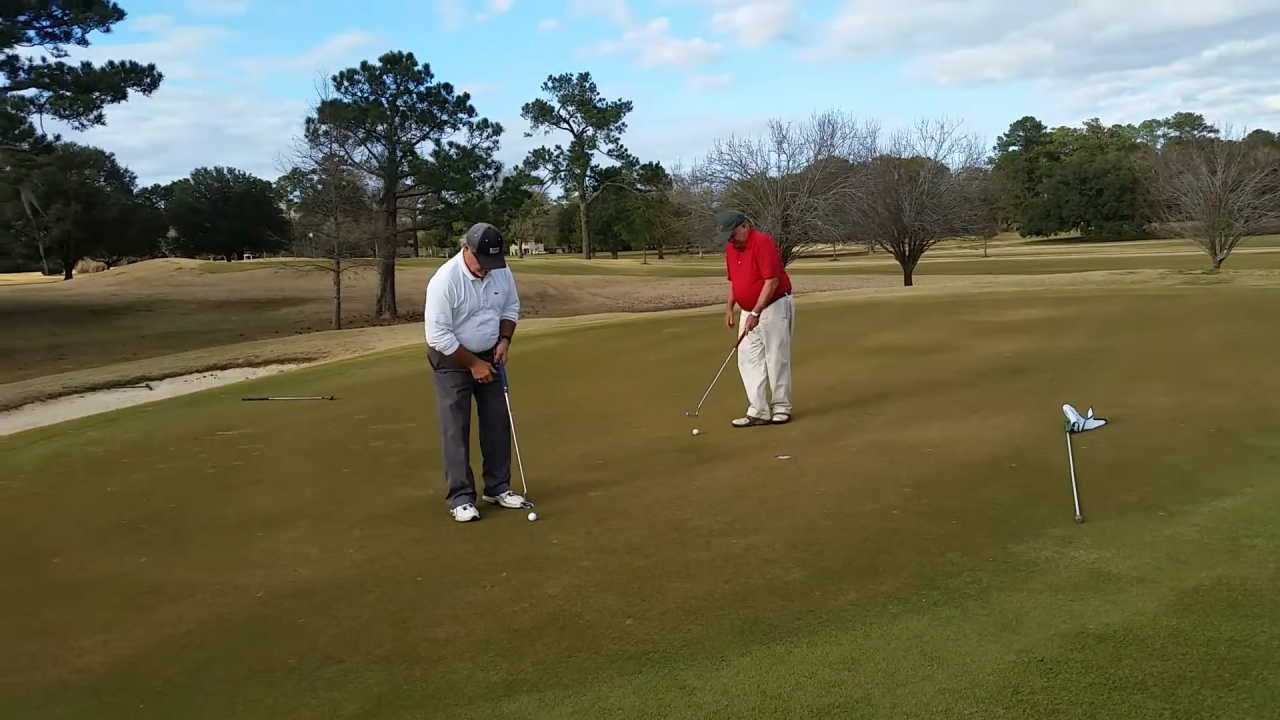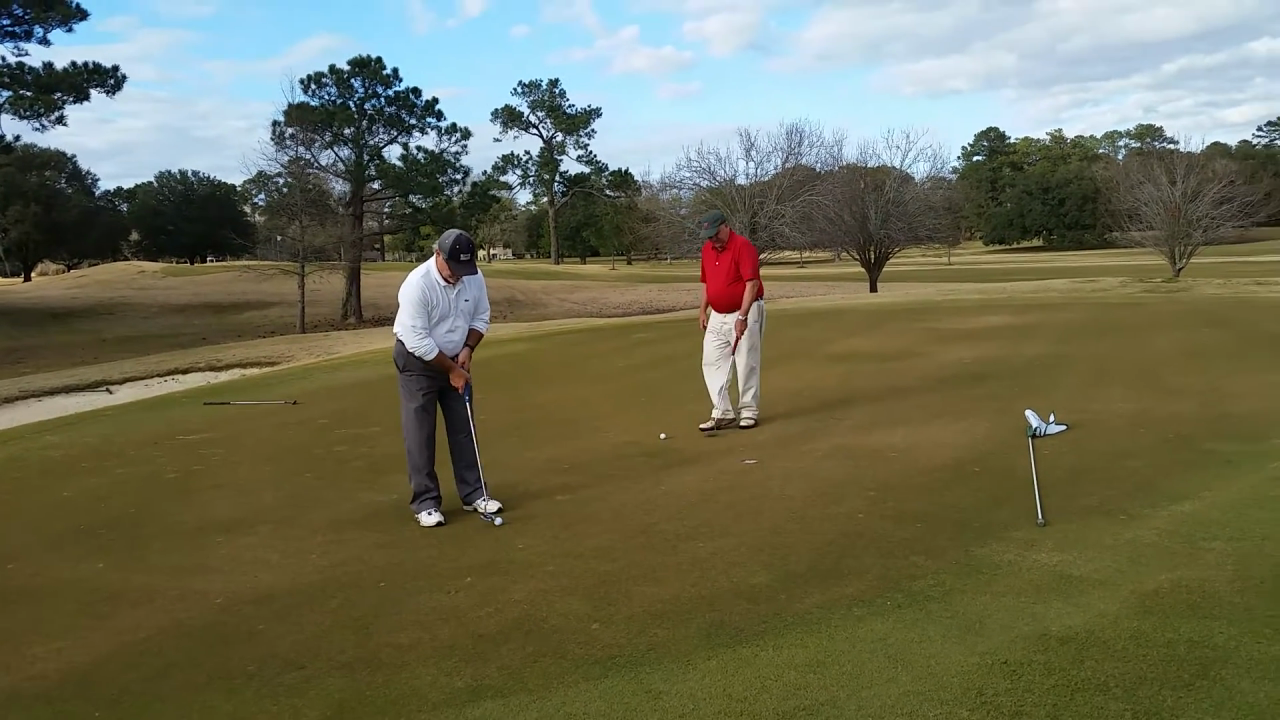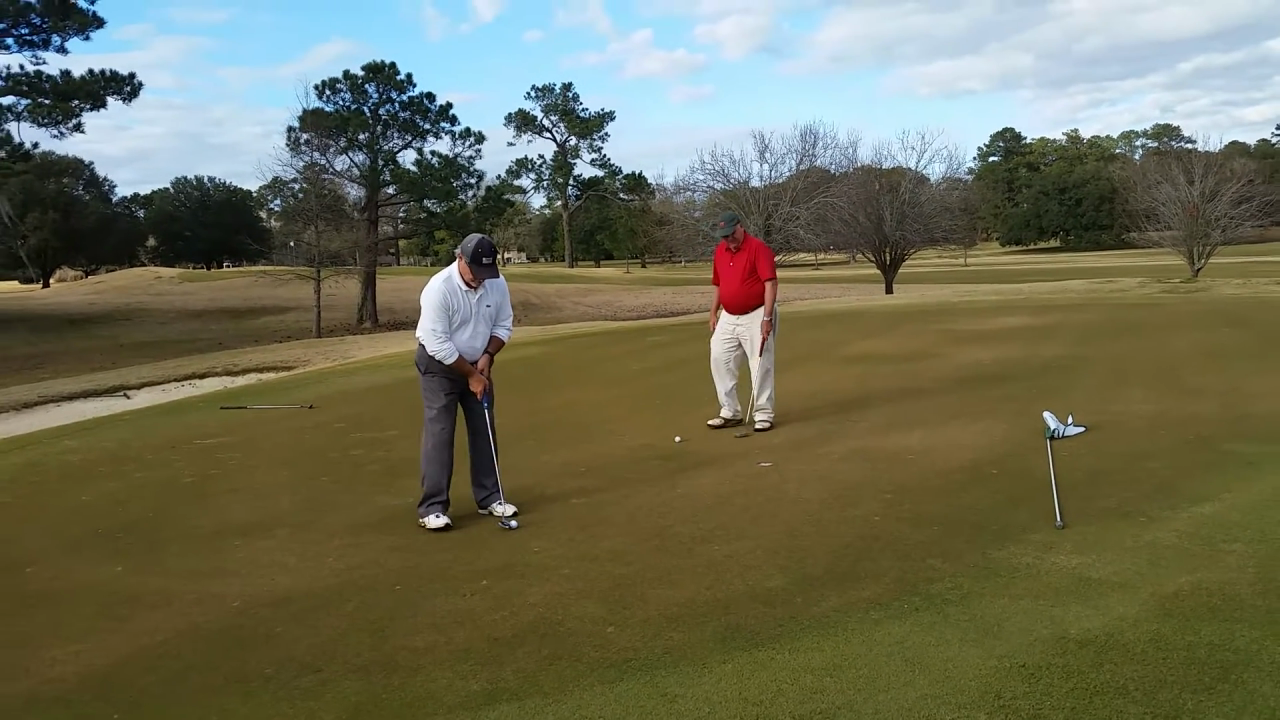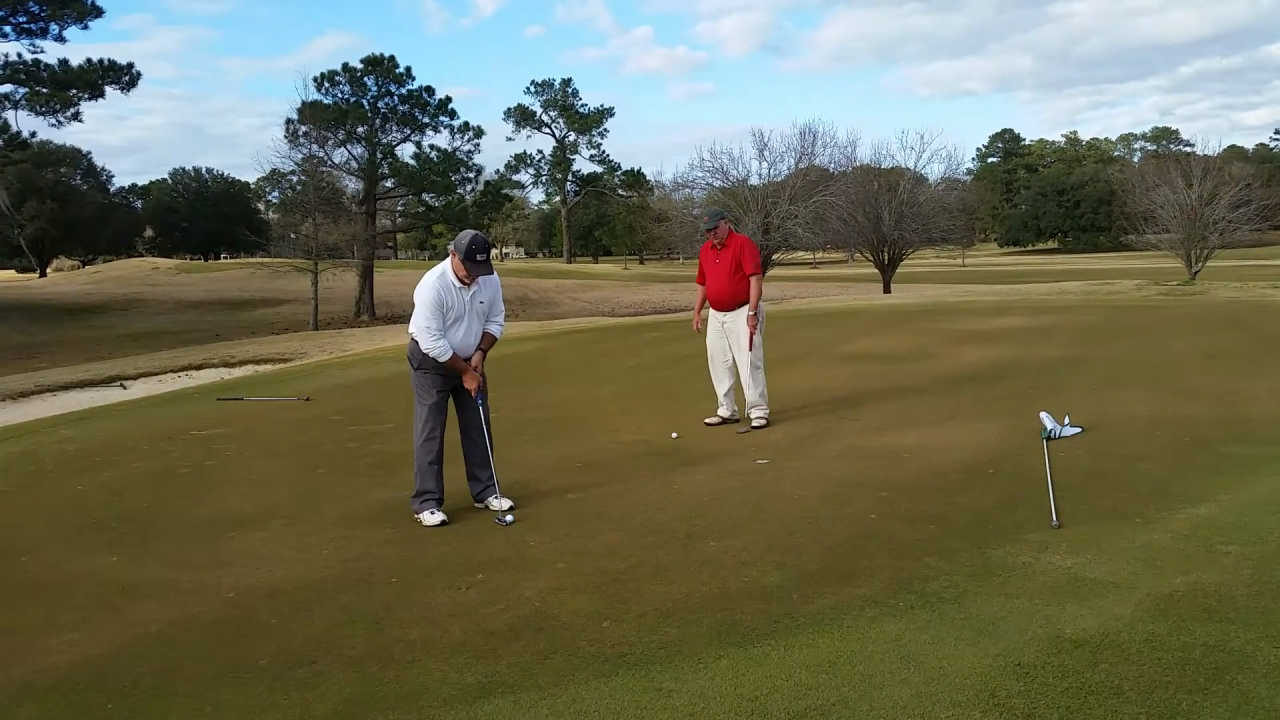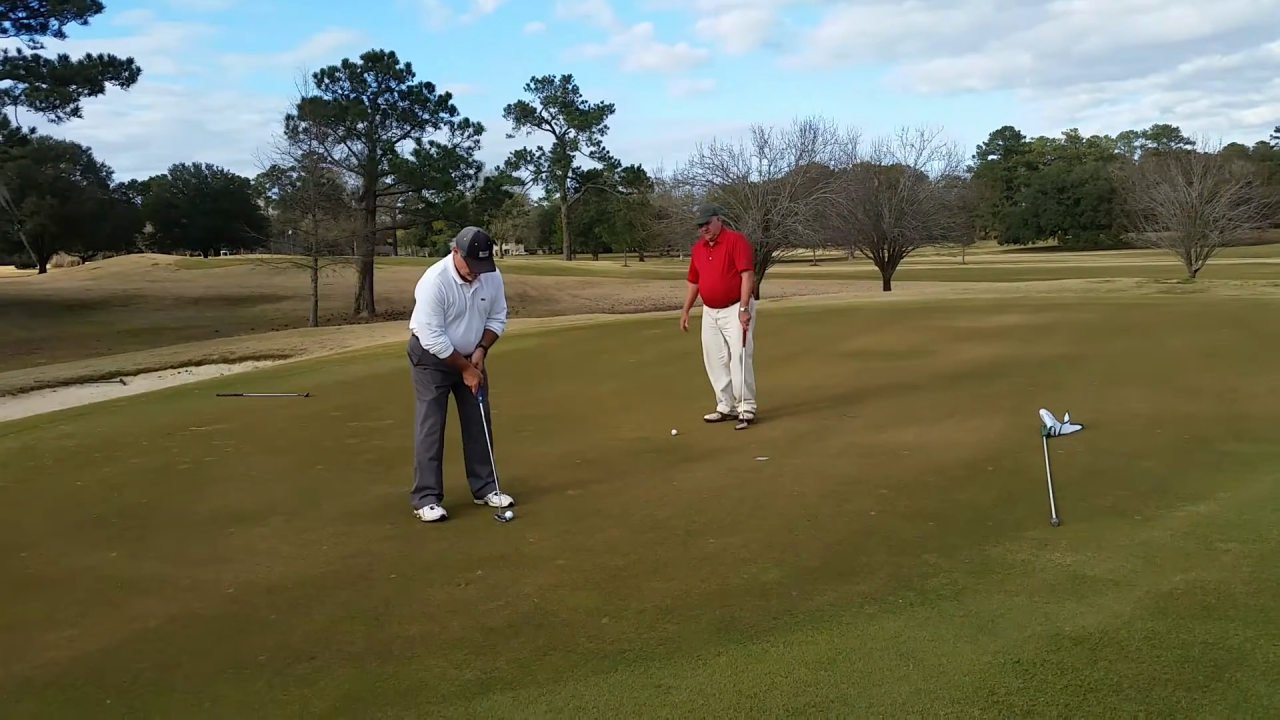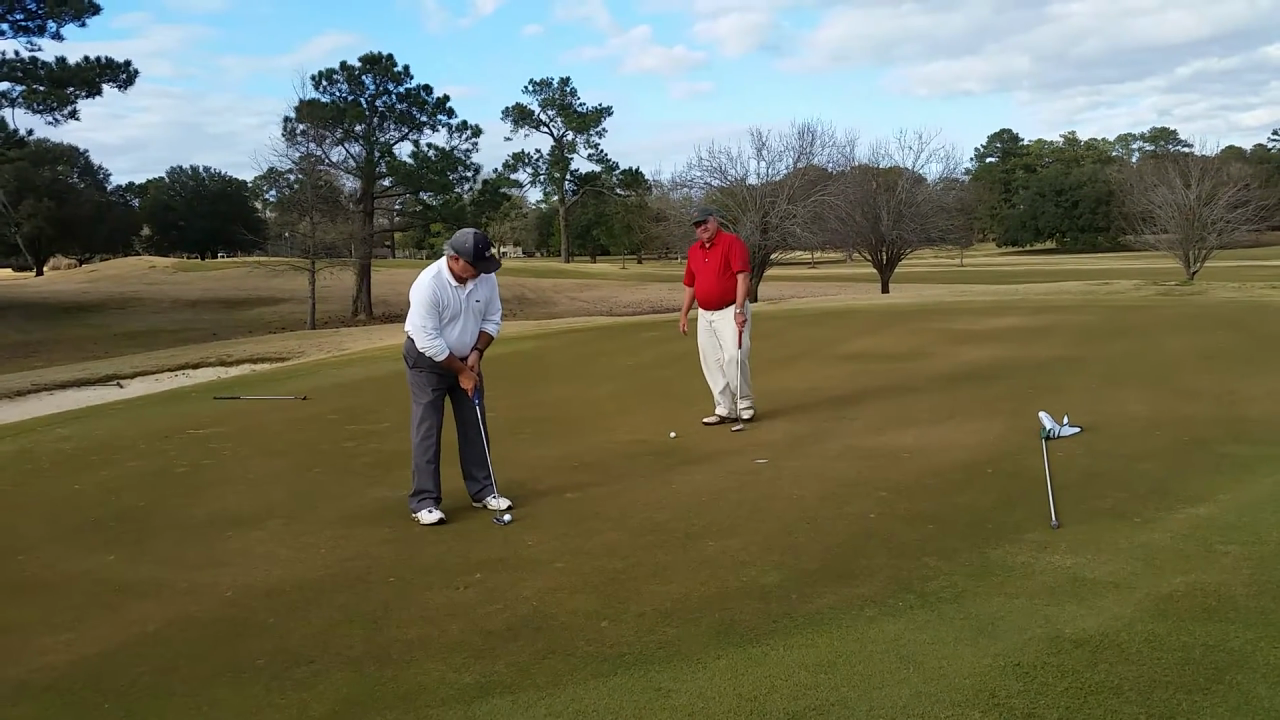
dt=0.3s
person 1, frame 1
left shoulder: (501, 272)
right shoulder: (445, 280)
left elbow: (511, 308)
right elbow: (438, 335)
left wrist: (504, 340)
right wrist: (473, 364)
left hip: (489, 358)
right hip: (453, 360)
left knee: (497, 423)
right knee: (455, 430)
left ankle: (497, 486)
right ankle: (460, 497)
person 1, frame 2
left shoulder: (474, 278)
right shoulder: (417, 284)
left elbow: (480, 318)
right elbow: (417, 341)
left wrist: (467, 349)
right wrist: (451, 370)
left hip: (456, 360)
right hip: (418, 361)
left knee: (463, 428)
right knee: (420, 433)
left ankle: (473, 493)
right ankle: (426, 502)
person 1, frame 3
left shoulder: (497, 283)
right shoulder: (439, 288)
left elbow: (503, 325)
right elbow: (439, 345)
left wrist: (487, 356)
right wrist: (471, 375)
left hip: (477, 365)
right hip: (439, 365)
left knee: (483, 432)
right knee: (439, 434)
left ankle: (488, 497)
right ankle: (433, 507)
person 1, frame 4
left shoulder: (490, 279)
right shoulder: (432, 285)
left elbow: (495, 320)
right elbow: (432, 342)
left wrist: (480, 353)
right wrist: (464, 372)
left hip: (470, 359)
right hip: (431, 360)
left knee: (478, 425)
right knee: (430, 429)
left ankle: (485, 491)
right ankle: (427, 502)
person 1, frame 5
left shoulder: (492, 276)
right shoulder: (434, 282)
left elbow: (497, 318)
right elbow: (433, 339)
left wrist: (481, 350)
right wrist: (465, 369)
left hip: (471, 356)
right hip: (432, 356)
left knee: (478, 422)
right knee: (431, 425)
left ankle: (484, 487)
right ankle: (426, 498)
person 1, frame 6
left shoulder: (486, 278)
right shoulder: (428, 284)
left elbow: (492, 319)
right elbow: (428, 341)
left wrist: (476, 352)
right wrist: (461, 372)
left hip: (466, 358)
right hip: (428, 359)
left knee: (474, 424)
right knee: (427, 428)
left ankle: (482, 490)
right ankle: (425, 501)
person 2, frame 1
left shoulder: (763, 243)
right shoulder: (731, 247)
left elbow: (772, 281)
left wrist: (755, 313)
right wrist: (729, 308)
left hip: (774, 308)
right hip: (749, 311)
left knee: (776, 359)
right knee: (748, 360)
left ankle: (781, 407)
right ankle: (759, 411)
person 2, frame 2
left shoulder: (743, 246)
right shoulder: (707, 249)
left elbow: (752, 284)
left wrist: (742, 317)
right wrist: (703, 310)
left hip: (744, 314)
right hip: (717, 315)
left knee: (746, 363)
right knee: (712, 362)
left ankle: (749, 411)
right ankle: (722, 413)
person 2, frame 3
left shoulder: (758, 248)
right shoulder: (719, 251)
left elbow: (771, 284)
left wrist: (767, 318)
right wrist: (714, 313)
left hip: (756, 316)
right hip: (728, 318)
left knee: (761, 366)
right knee: (719, 360)
left ankle: (764, 414)
right ankle: (730, 412)
person 2, frame 4
left shoulder: (744, 244)
right shoulder: (705, 250)
left elbow: (756, 279)
right elbow: (703, 283)
left wrist: (752, 312)
right wrist: (697, 312)
left hip: (743, 313)
right hip: (716, 315)
left knee: (749, 362)
right knee: (719, 363)
left ankle: (759, 412)
right ankle: (727, 410)
person 2, frame 5
left shoulder: (736, 240)
right shoulder: (698, 247)
left elbow: (747, 275)
right elbow: (693, 281)
left wrist: (744, 308)
right wrist: (685, 310)
left hip: (735, 309)
right hip: (710, 312)
left knee: (739, 355)
right knee: (715, 360)
left ankle: (747, 406)
right ankle: (726, 406)
person 2, frame 6
left shoulder: (732, 242)
right shoulder: (694, 250)
left elbow: (743, 277)
right elbow: (690, 284)
left wrist: (739, 310)
right wrist: (684, 314)
left hip: (730, 312)
right hip: (705, 315)
left knee: (734, 358)
right knee: (712, 363)
left ankle: (745, 402)
right ankle: (725, 409)
